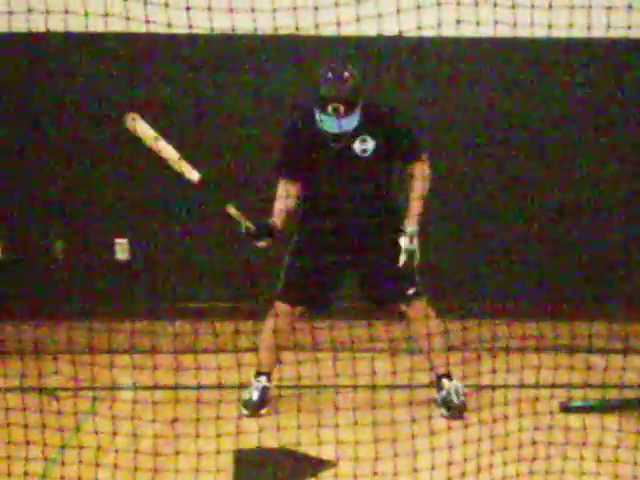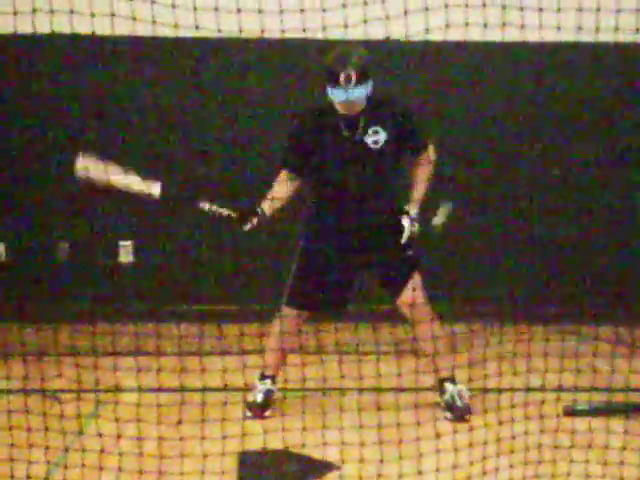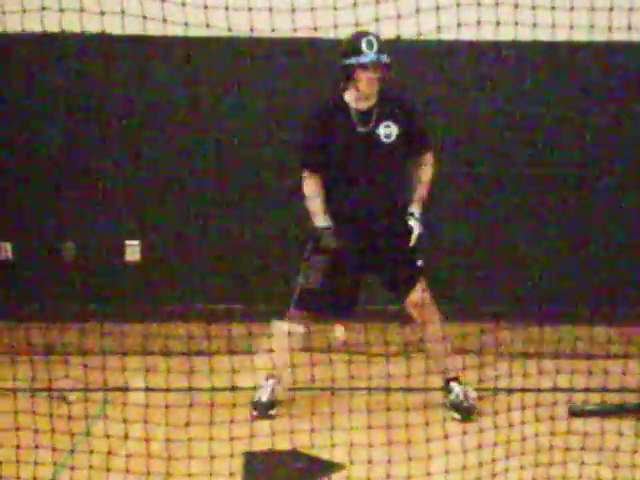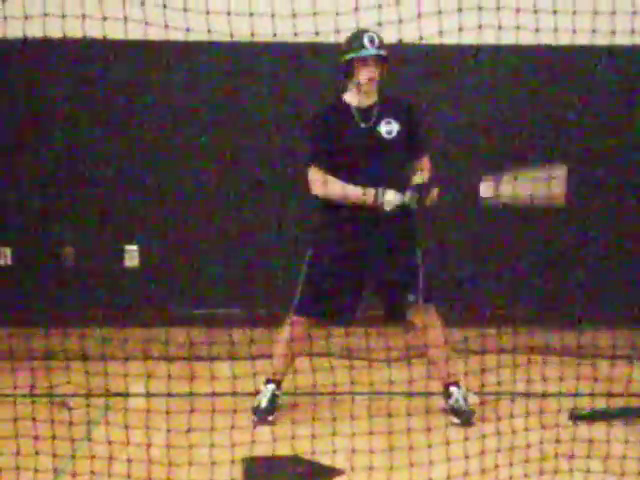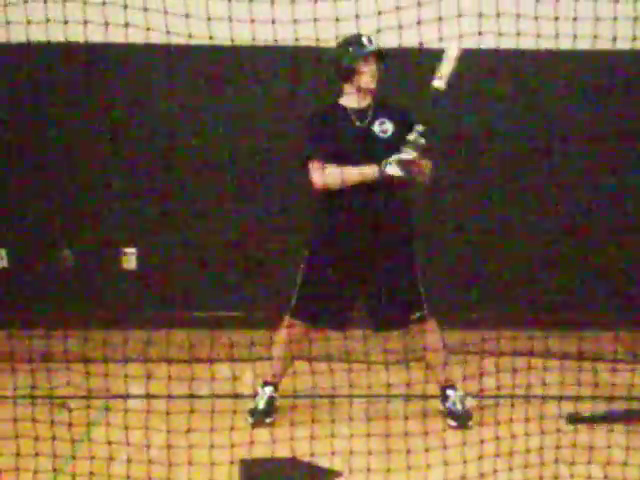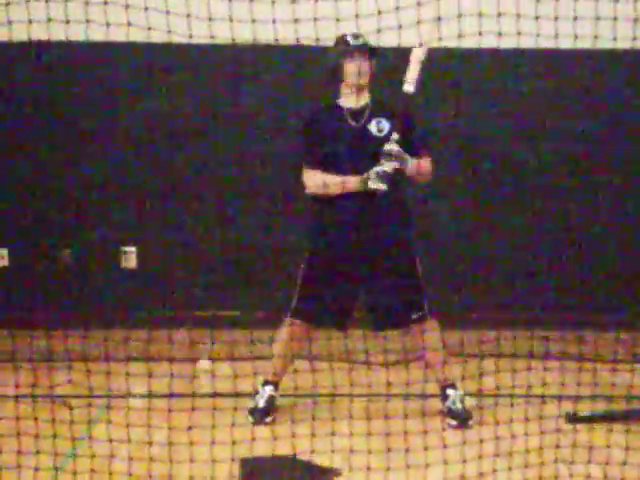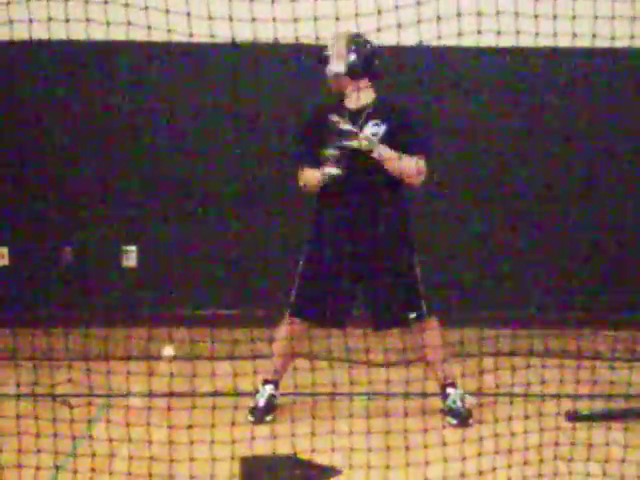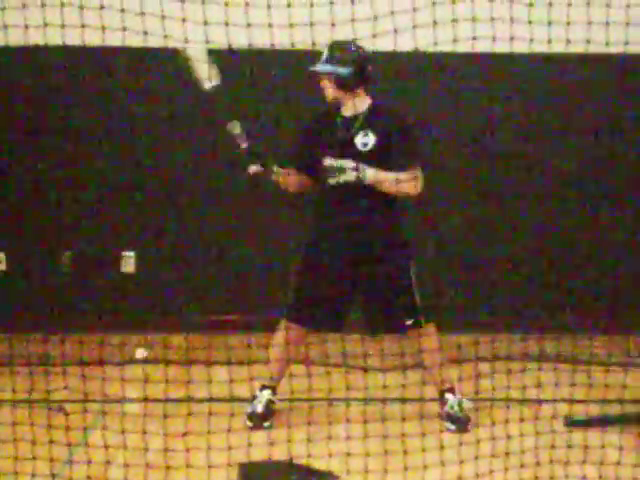
dt=0.3s
person 1, frame 1
left shoulder: (383, 121)
right shoulder: (300, 130)
left elbow: (419, 167)
right elbow: (290, 182)
left wrist: (411, 225)
right wrist: (274, 222)
left hip: (378, 229)
right hip: (320, 231)
left knee: (415, 303)
right knee: (285, 307)
left ankle: (445, 382)
right ankle: (261, 382)
person 1, frame 2
left shoulder: (393, 115)
right shoulder: (311, 124)
left elbow: (425, 158)
right elbow: (291, 176)
left wrist: (413, 209)
right wrist: (263, 209)
left hip: (386, 228)
right hip: (328, 232)
left knee: (415, 302)
right knee: (292, 310)
left ankle: (448, 385)
right ankle: (266, 384)
person 1, frame 3
left shoulder: (402, 111)
right shoulder: (325, 118)
left elbow: (424, 161)
right elbow: (310, 178)
left wrist: (415, 209)
right wrist: (323, 225)
left hip: (393, 228)
right hip: (340, 231)
left knee: (421, 302)
right knee: (303, 308)
left ankle: (453, 384)
right ankle: (273, 383)
person 1, frame 4
left shoulder: (402, 112)
right shoulder: (328, 118)
left elbow: (421, 164)
right elbow: (317, 182)
left wrist: (418, 186)
right wrist: (373, 196)
left hip: (394, 232)
right hip: (340, 234)
left knee: (422, 309)
right knee: (302, 314)
left ankle: (452, 389)
right ankle: (273, 387)
person 1, frame 5
left shoulder: (395, 115)
right shoulder: (323, 119)
right elbow: (320, 176)
right wrist: (380, 167)
left hip: (390, 238)
right hip: (335, 240)
left knee: (419, 316)
right knee: (299, 318)
left ankle: (450, 392)
right ankle: (269, 390)
person 1, frame 6
left shoulder: (392, 116)
right shoulder: (319, 121)
left elbow: (426, 172)
right elbow: (312, 182)
left wrist: (403, 162)
right wrist: (363, 179)
left hip: (389, 238)
right hip: (334, 239)
left knee: (420, 316)
right knee: (300, 318)
left ankle: (449, 392)
right ankle: (269, 389)
person 1, frame 7
left shoulder: (395, 115)
right shoulder: (322, 118)
left elbow: (417, 174)
right elbow: (307, 182)
left wrist: (369, 146)
right wrist: (325, 169)
left hip: (386, 237)
right hip: (332, 236)
left knee: (420, 315)
right knee: (298, 314)
left ankle: (450, 390)
right ankle: (269, 388)
person 1, frame 8
left shoulder: (391, 122)
right shoulder: (320, 125)
left elbow: (413, 184)
right elbow: (305, 181)
left wrist: (360, 172)
right wrist: (274, 172)
left hip: (381, 244)
right hip: (329, 242)
left knee: (415, 322)
right knee: (295, 320)
left ankle: (448, 396)
right ankle: (267, 394)
